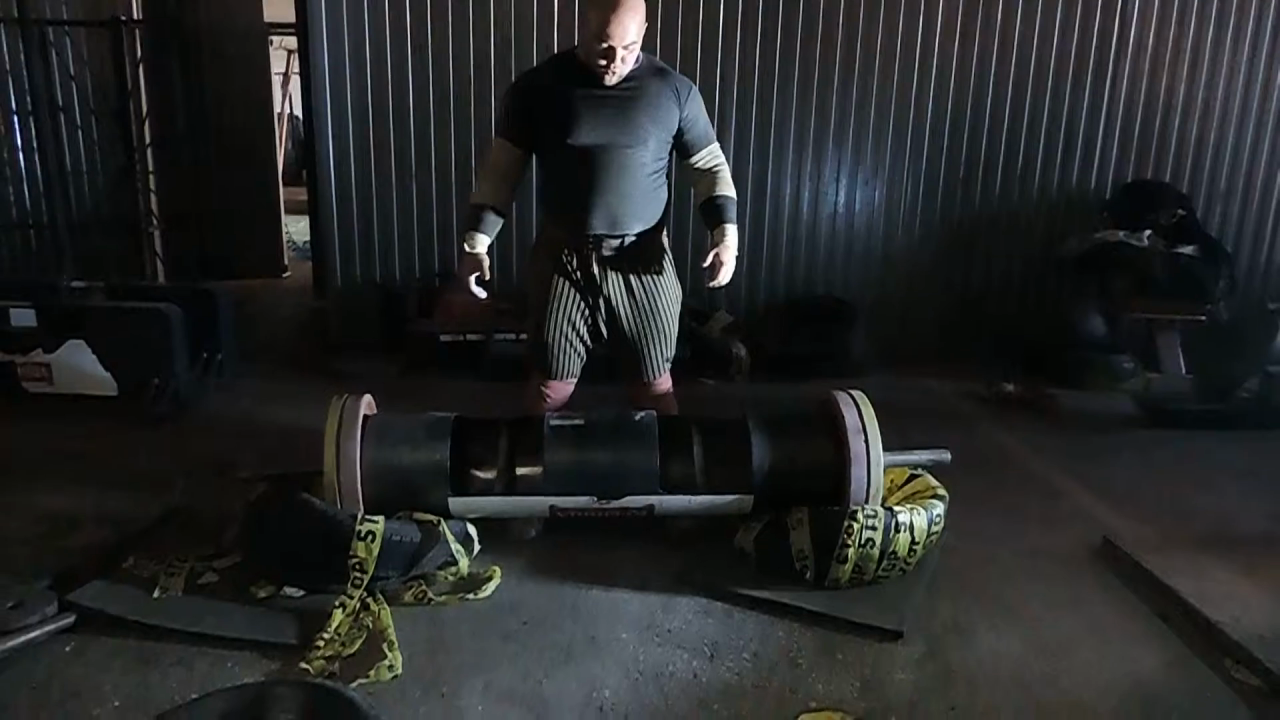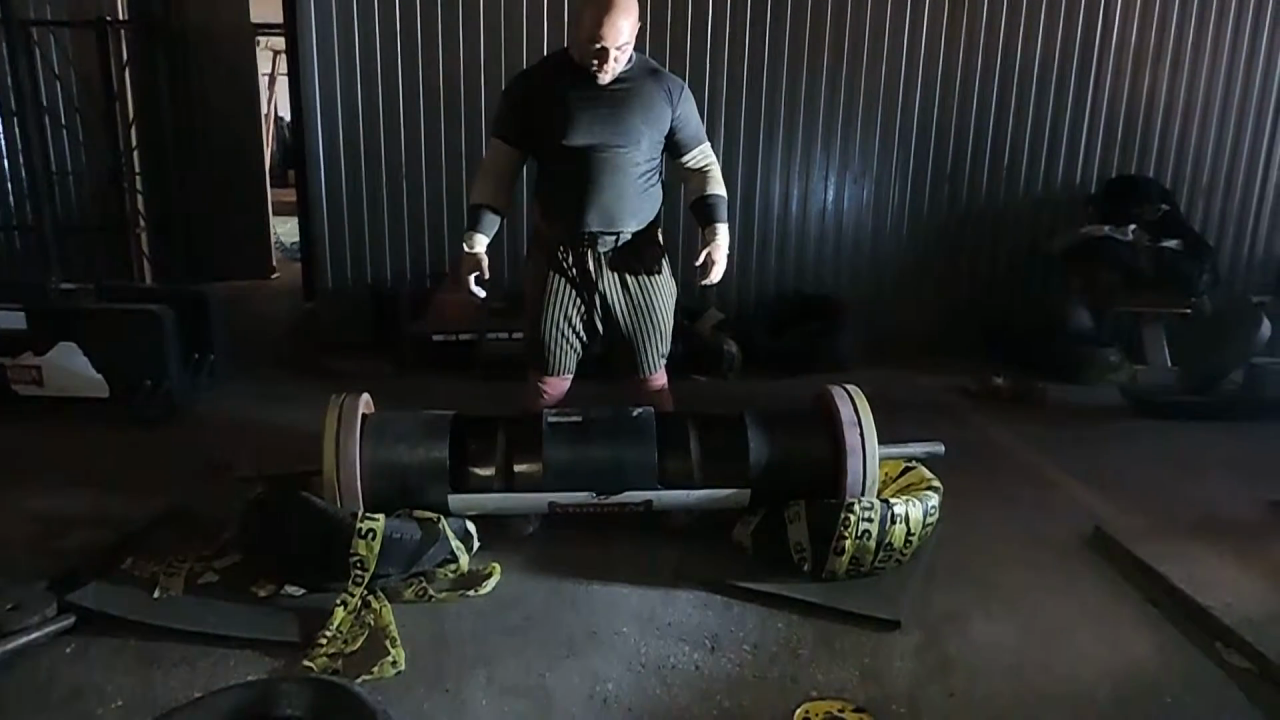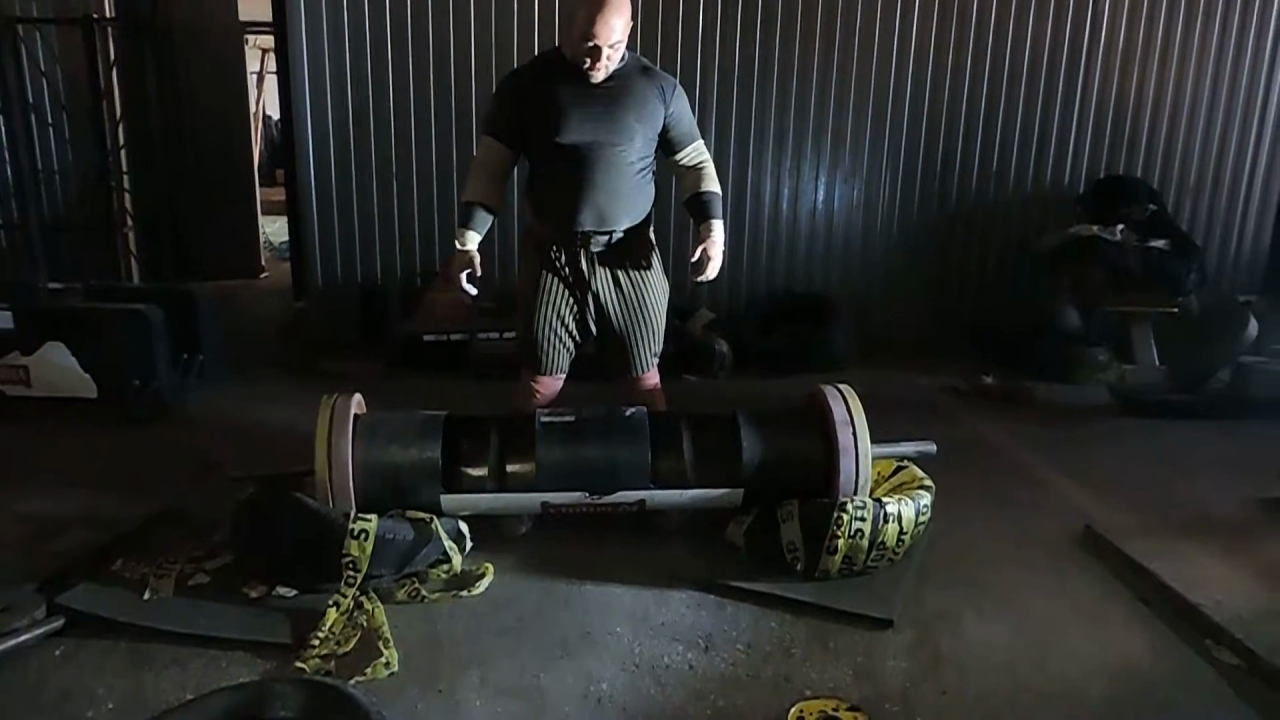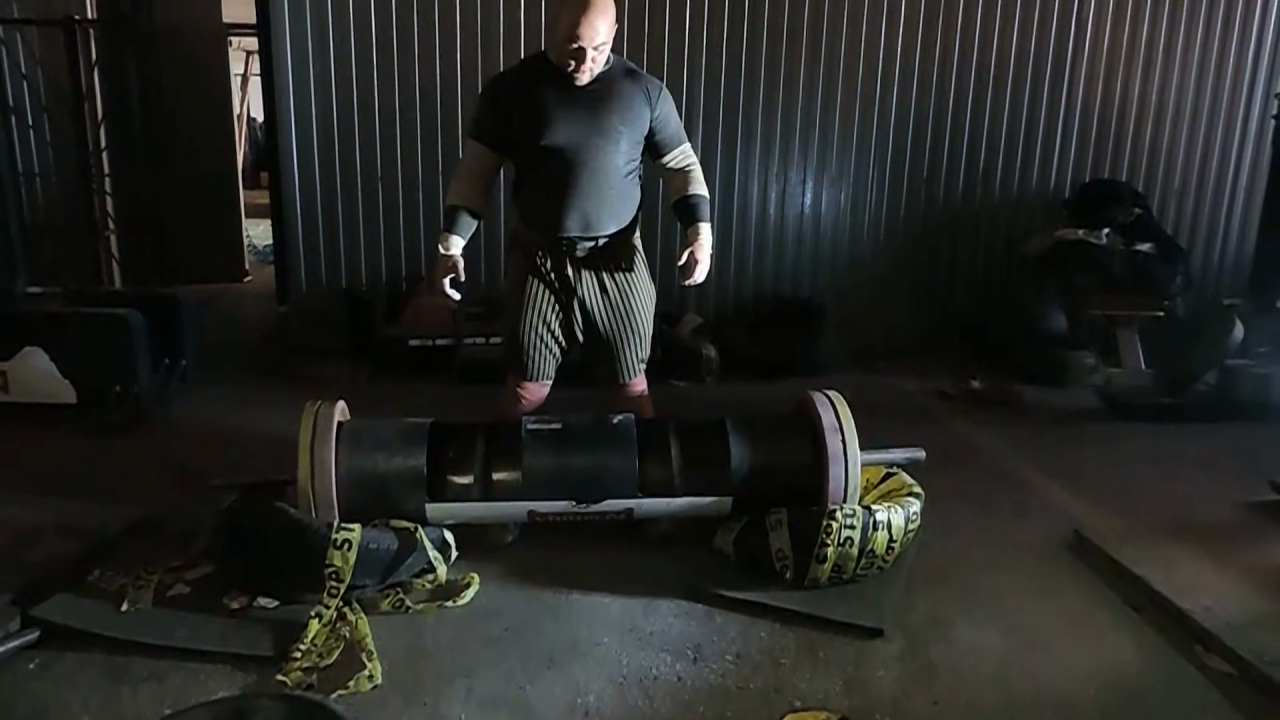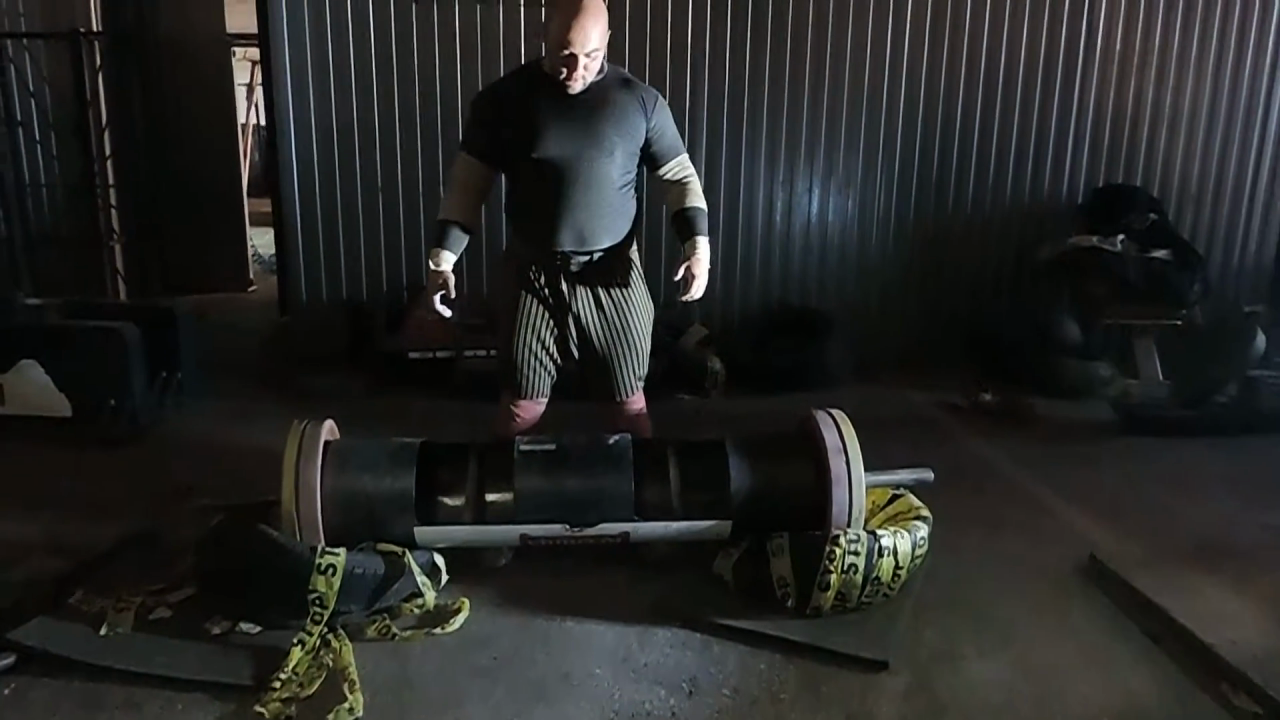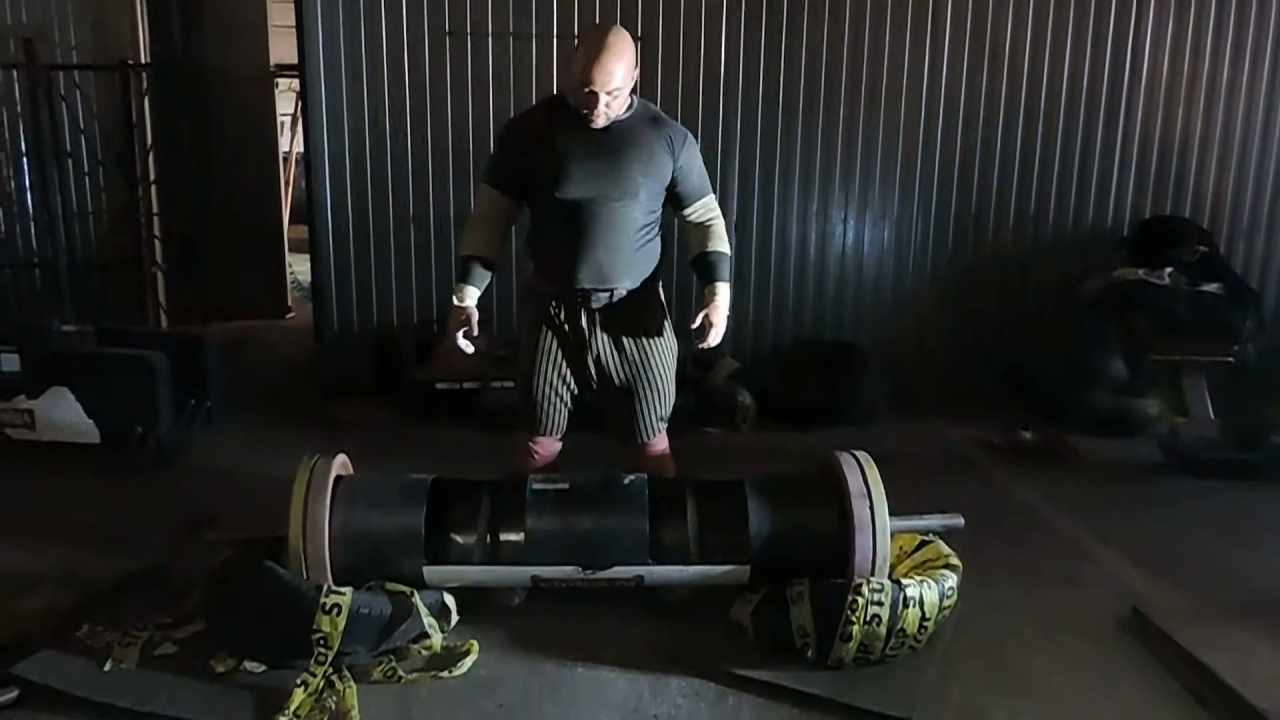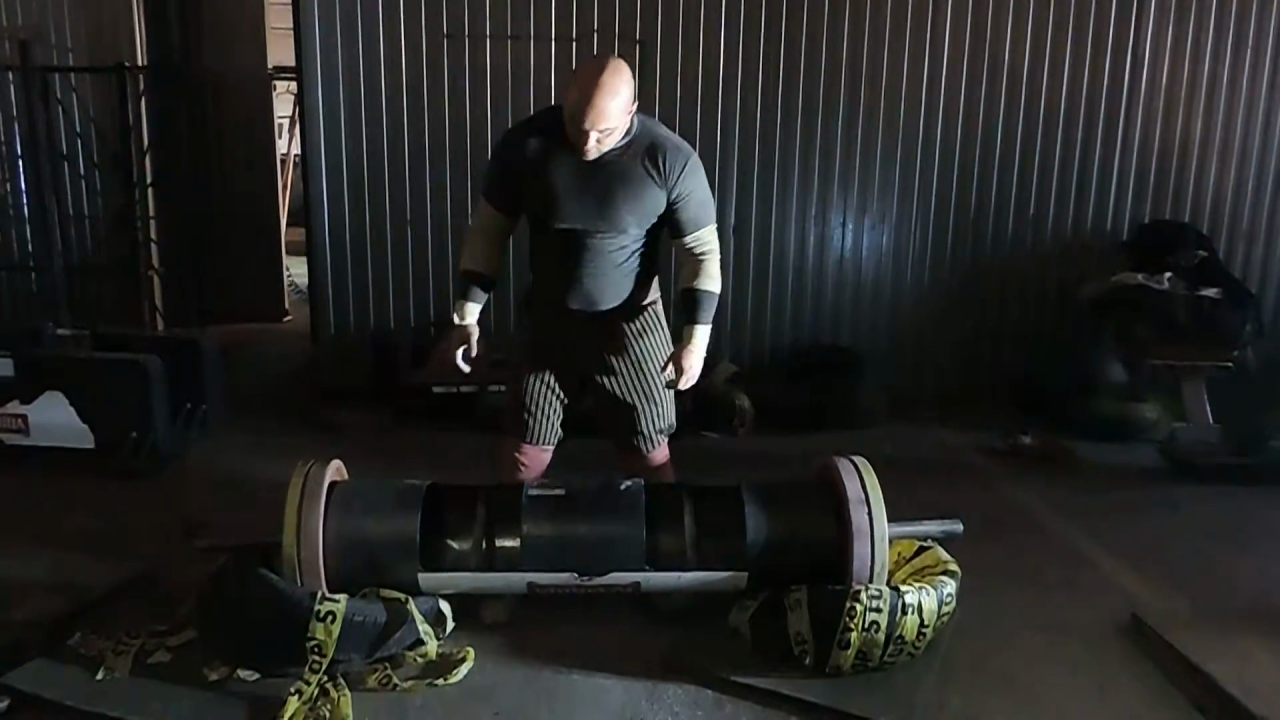
dt=0.5s
person 1, frame 1
left shoulder: (674, 89)
right shoulder: (538, 85)
left elbow: (710, 164)
right elbow: (502, 167)
left wrist: (726, 233)
right wrist: (477, 242)
left hip: (642, 260)
right hip: (562, 257)
left knee: (655, 381)
right knee: (551, 384)
person 1, frame 2
left shoulder: (666, 88)
right shoulder: (533, 85)
left elbow: (700, 164)
right elbow: (499, 167)
left wrist: (717, 232)
right wrist: (475, 241)
left hip: (637, 256)
right hip: (557, 255)
left knee: (651, 377)
right knee: (549, 382)
person 1, frame 3
left shoulder: (659, 87)
right shoulder: (526, 84)
left elbow: (694, 161)
right elbow: (490, 165)
left wrist: (712, 228)
right wrist: (467, 239)
left hip: (630, 254)
right hip: (551, 253)
left knee: (644, 373)
right knee: (541, 378)
person 1, frame 4
left shoulder: (645, 90)
right shoulder: (512, 87)
left elbow: (682, 164)
right elbow: (477, 168)
left wrist: (700, 230)
right wrist: (451, 242)
left hip: (617, 260)
right hip: (538, 259)
left knee: (633, 380)
right knee: (528, 385)
person 1, frame 5
left shoulder: (640, 100)
right shoulder: (503, 98)
left elbow: (679, 176)
right elbow: (467, 183)
left wrist: (697, 244)
right wrist: (443, 259)
left hip: (612, 275)
right hip: (532, 274)
left knee: (629, 399)
right knee: (522, 404)
person 1, frame 6
left shoulder: (669, 137)
right shoulder: (528, 131)
left elbow: (703, 217)
right elbow: (491, 216)
left wrist: (718, 291)
right wrist: (467, 295)
left hip: (634, 313)
right hip: (552, 310)
left knee: (650, 442)
right knee: (540, 441)
person 1, frame 7
left shoulder: (671, 158)
right shoulder: (527, 144)
left elbow: (702, 251)
right elbow: (491, 229)
left wrist: (696, 338)
right wrist: (467, 313)
left hip: (632, 327)
right hip: (546, 324)
left knee: (650, 454)
right knee: (526, 454)
